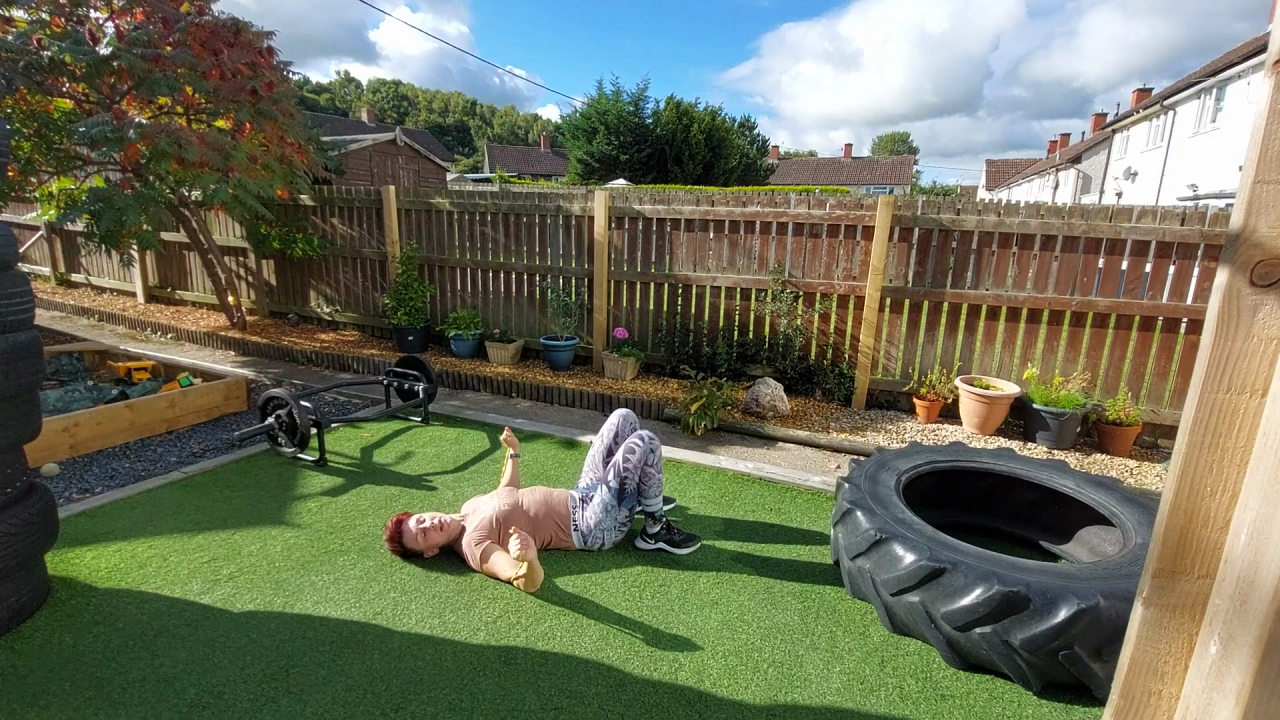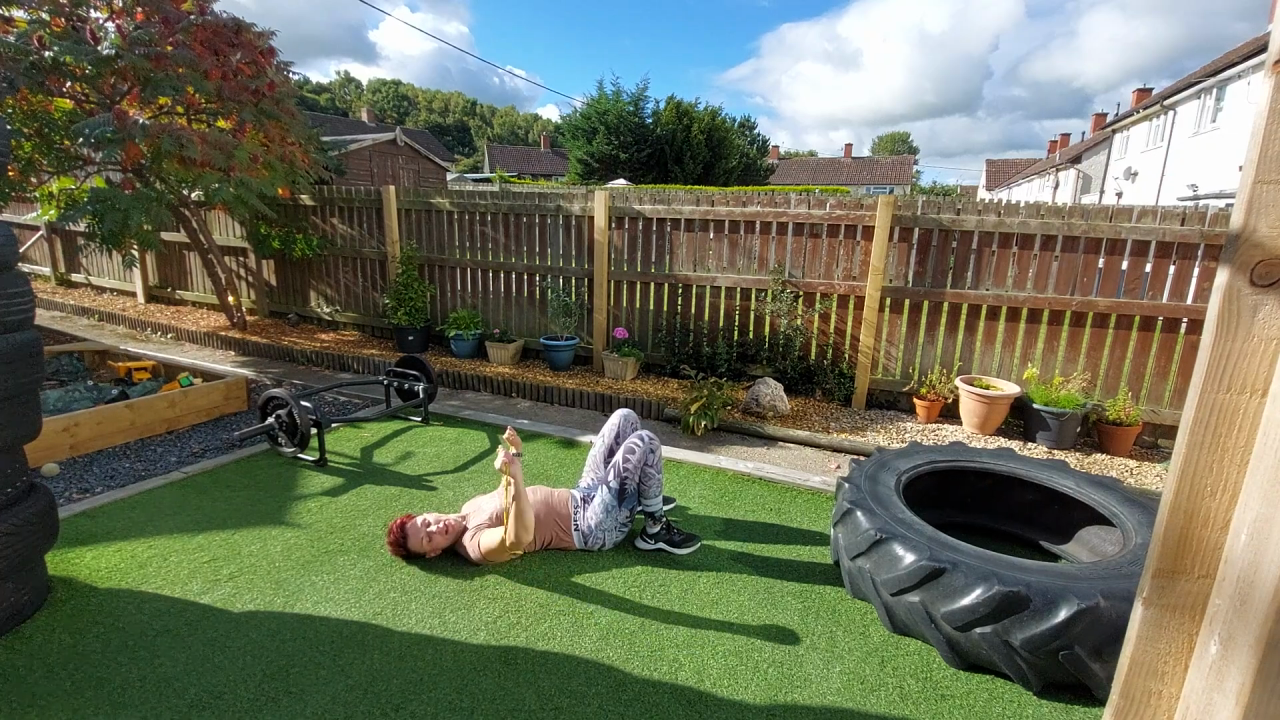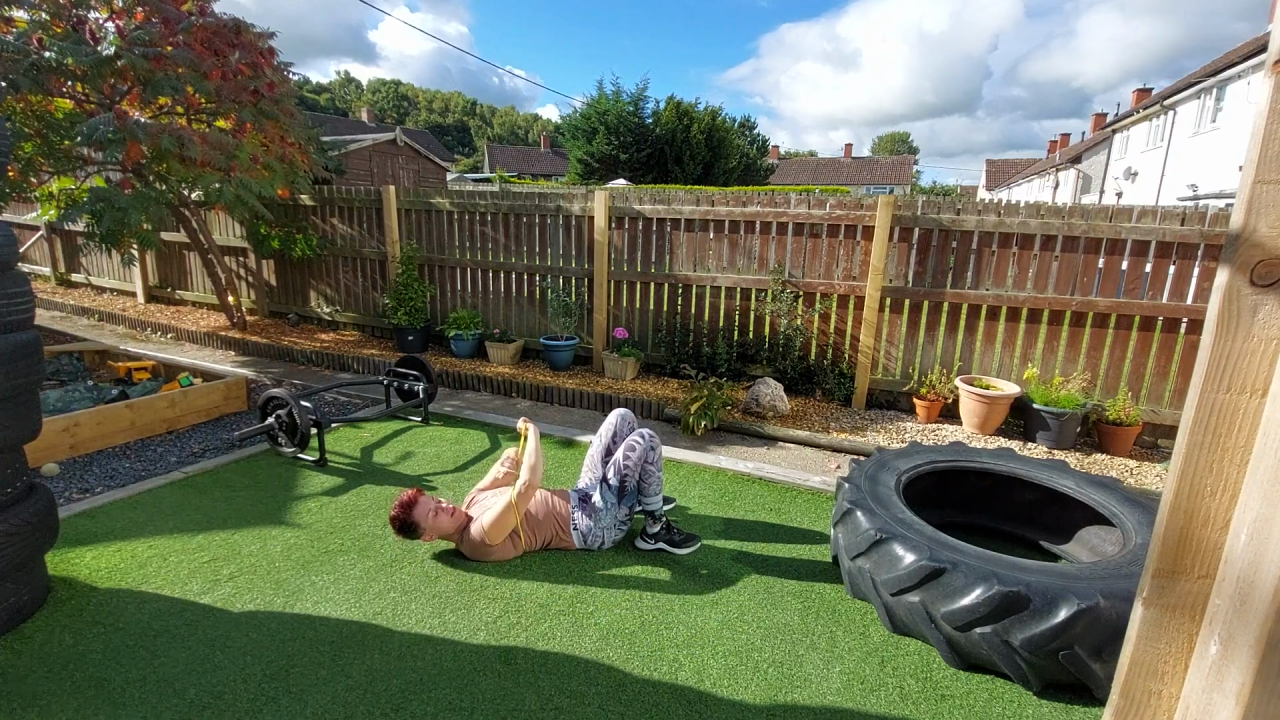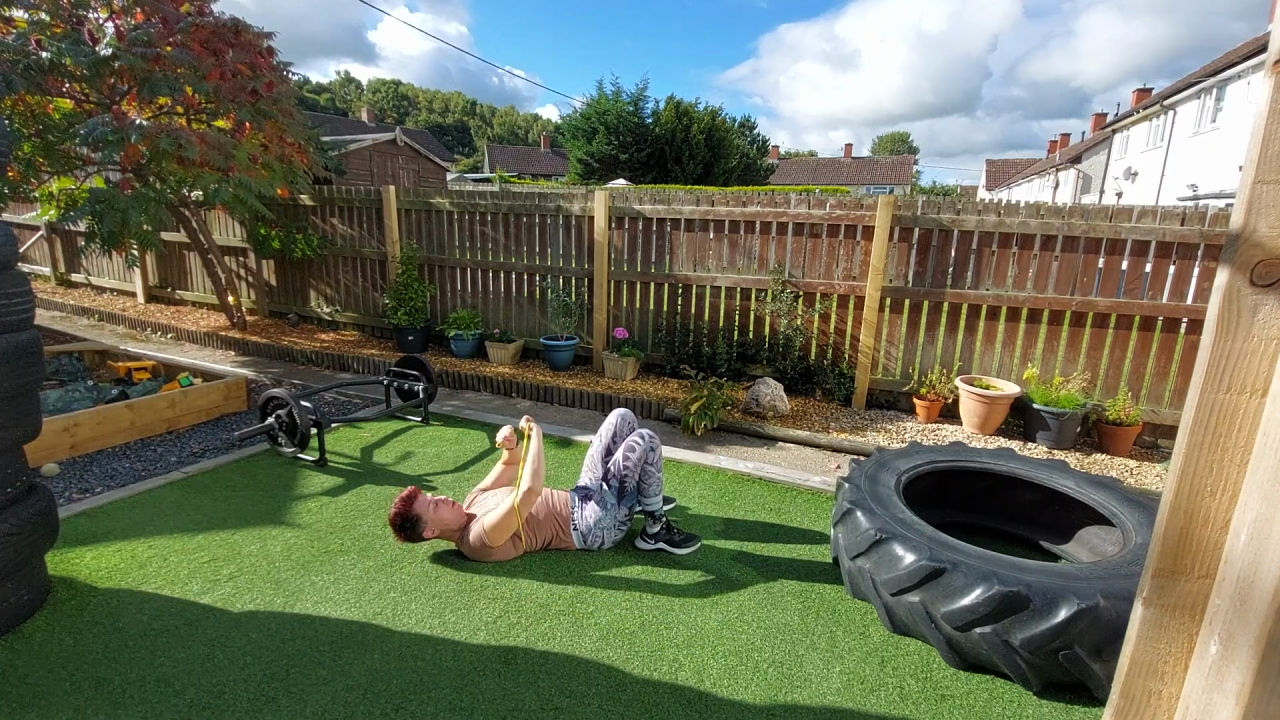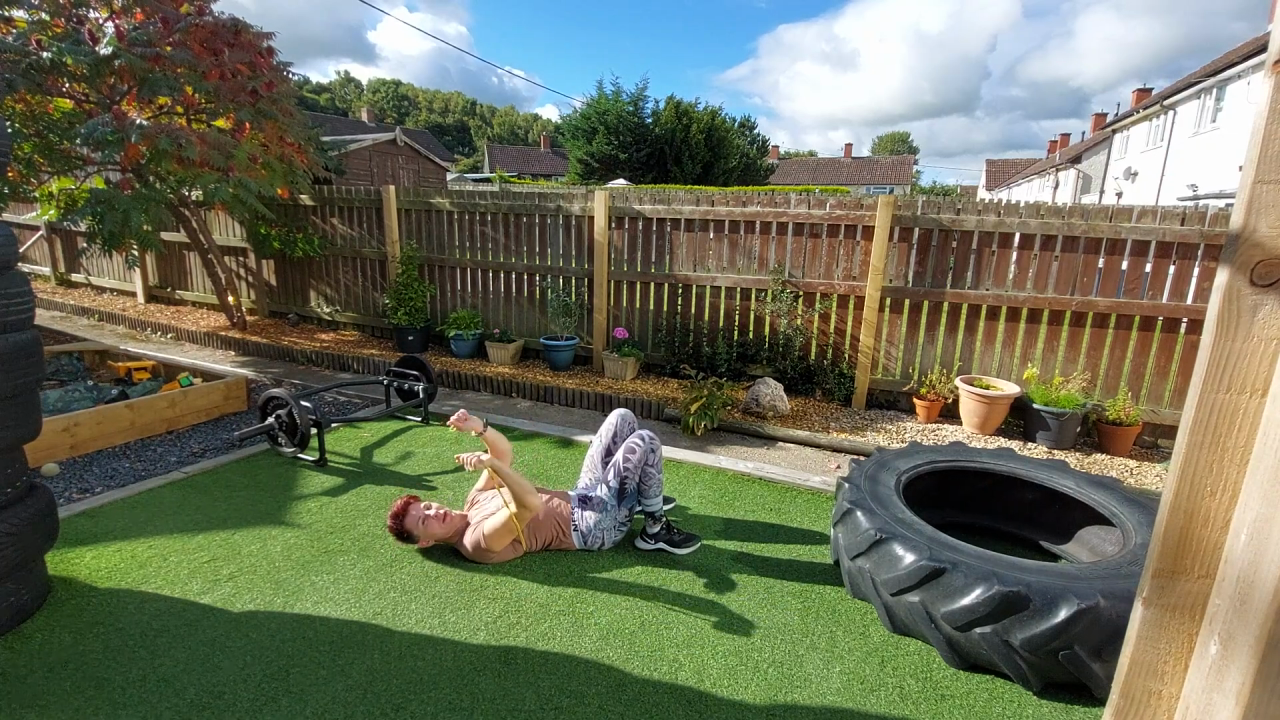
dt=1s
person 1, frame 1
left shoulder: (471, 506)
right shoulder: (473, 545)
right elbow: (529, 583)
left wrist: (513, 452)
right wrist: (529, 557)
left hip: (581, 497)
right hip: (593, 525)
left knee: (624, 417)
right knee: (645, 441)
left ankle: (645, 497)
right ankle: (656, 530)
person 1, frame 2
left shoulder: (470, 508)
right shoulder: (476, 546)
right elbow: (522, 536)
left wrist: (515, 454)
right wrist: (513, 475)
left hip: (582, 498)
right hip: (594, 527)
left knee: (625, 417)
right knee: (644, 442)
left ankle: (645, 497)
right ankle: (656, 531)
person 1, frame 3
left shoulder: (472, 503)
right shoulder: (479, 539)
left elbow: (512, 458)
right elbow: (528, 485)
left wrist: (508, 463)
right wrist: (532, 432)
left hip: (581, 499)
right hip: (595, 525)
left knee: (622, 417)
right knee: (645, 440)
left ankle: (644, 496)
right ankle: (656, 530)
person 1, frame 4
left shoulder: (473, 503)
right shoulder: (478, 540)
left elbow: (509, 466)
right elbow: (530, 491)
left wrist: (510, 443)
right wrist: (534, 433)
left hip: (581, 500)
right hip: (593, 526)
left knee: (622, 417)
right knee: (645, 441)
left ankle: (645, 498)
right ankle: (656, 530)
person 1, frame 5
left shoulder: (474, 502)
right shoulder: (476, 543)
left elbow: (505, 455)
right elbow: (529, 505)
left wrist: (480, 428)
right wrist: (490, 464)
left hip: (581, 500)
right hip: (593, 526)
left knee: (622, 417)
right knee: (644, 441)
left ankle: (645, 498)
right ankle: (656, 530)
